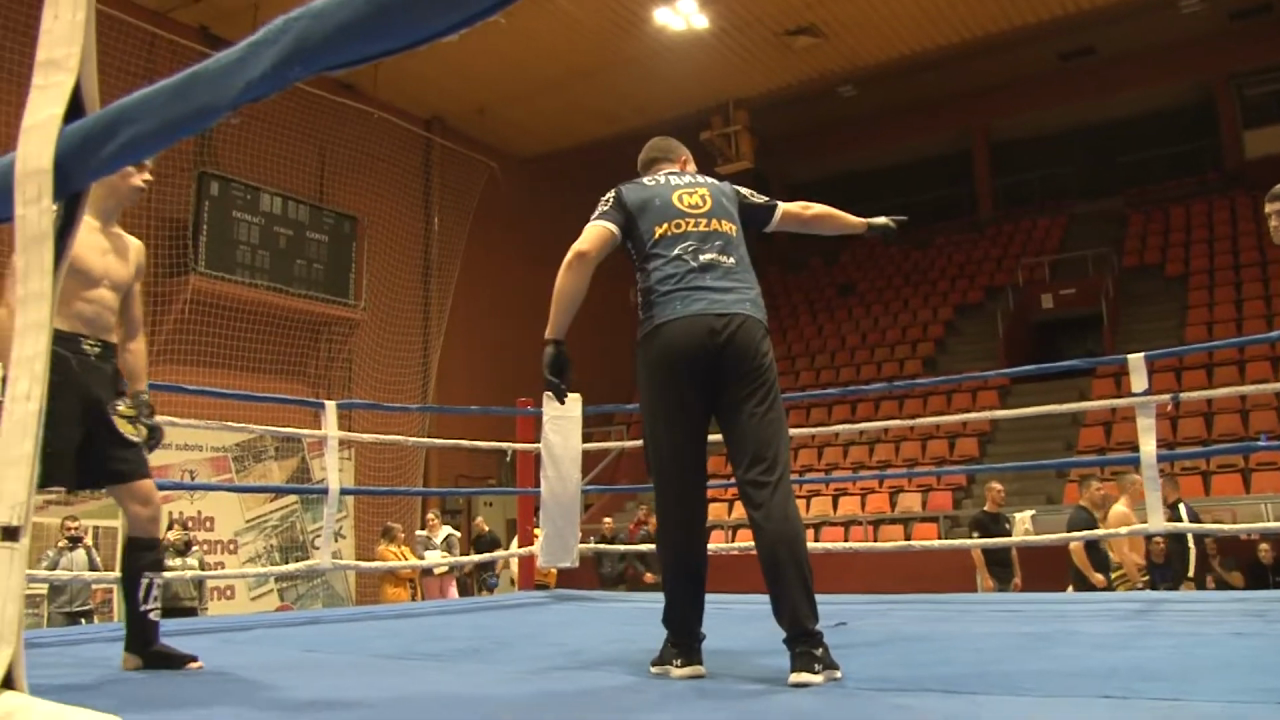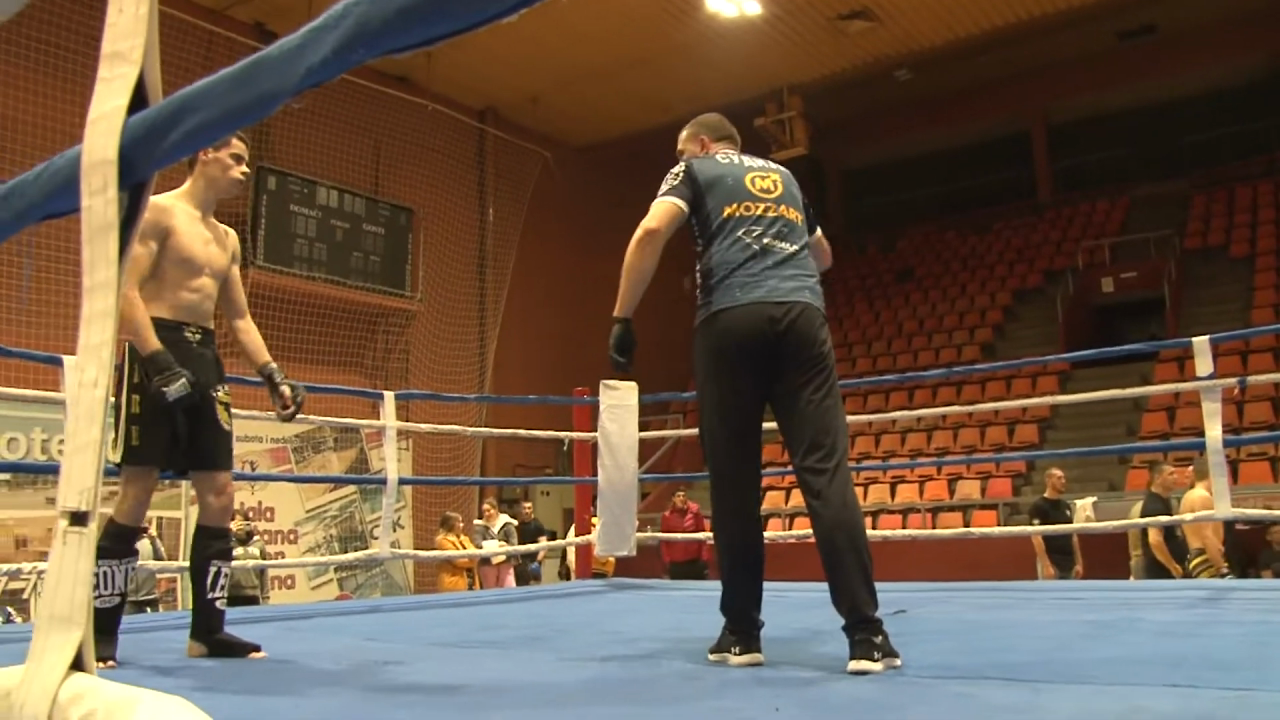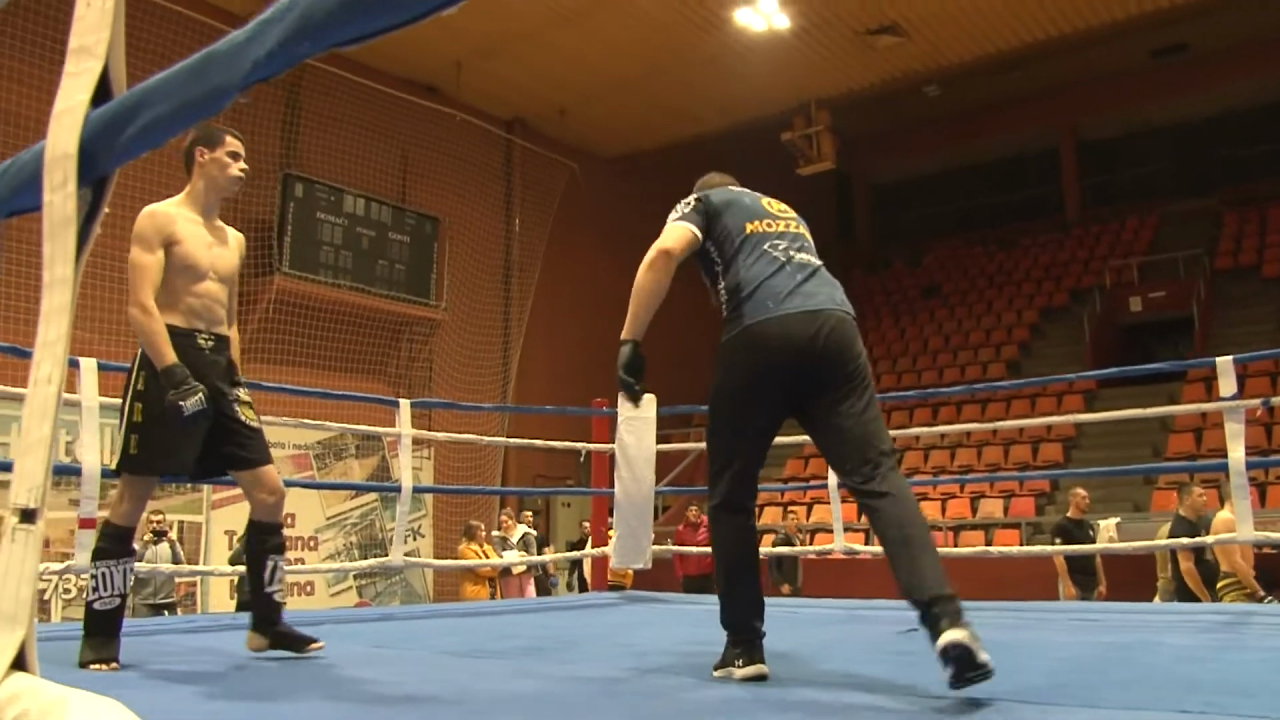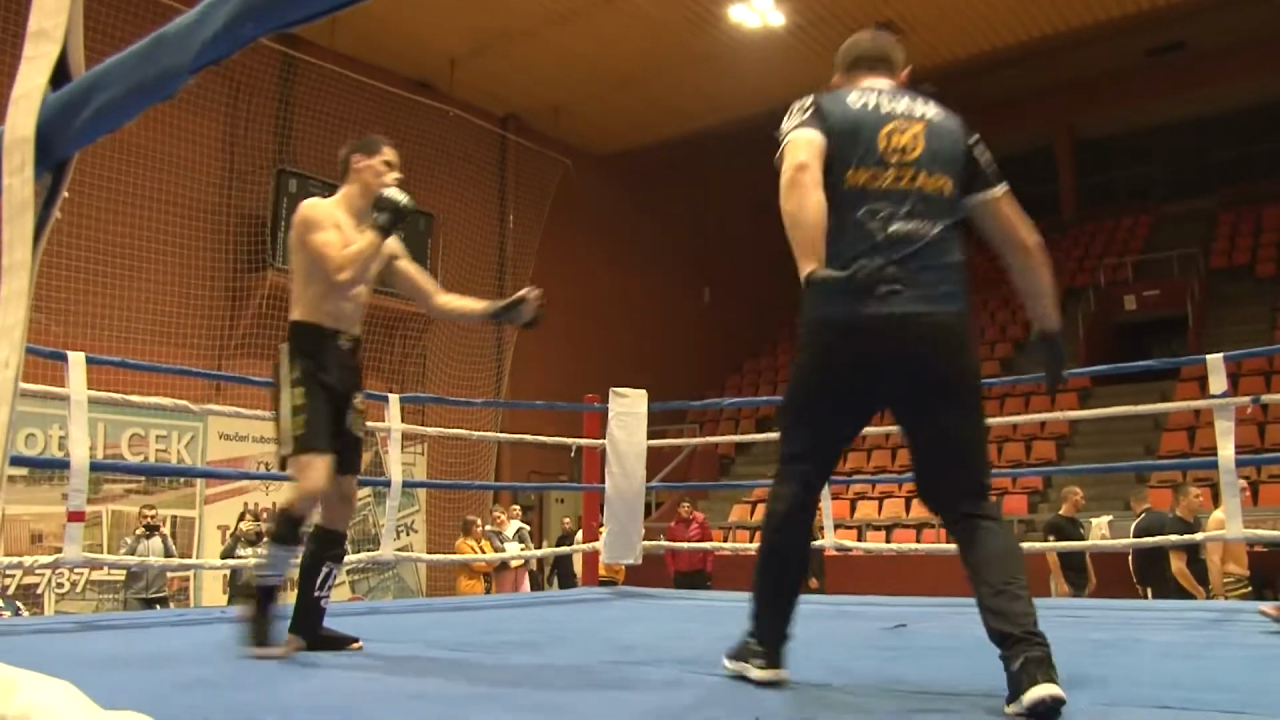
dt=0.5s
person 1, frame 1
left shoulder: (627, 195)
right shoulder: (724, 192)
left elbow: (581, 254)
right elbow: (806, 214)
left wrist: (554, 340)
right wrist: (867, 224)
left hip: (671, 335)
right hip: (741, 328)
left knee: (679, 494)
right knee: (767, 487)
left ankle: (682, 646)
right ankle: (807, 647)
person 1, frame 2
left shoulder: (693, 171)
right shoulder: (785, 178)
left elbow: (650, 233)
right elbow: (824, 256)
left wrist: (622, 320)
left hip: (729, 321)
right hip: (800, 316)
left knee: (734, 481)
right knee: (826, 473)
left ankle: (741, 633)
right ankle: (865, 635)
person 1, frame 3
left shoulder: (700, 203)
right shoulder: (786, 212)
left elbow: (664, 253)
left wrist: (631, 344)
left hip: (760, 337)
right hip: (834, 328)
left knee: (730, 497)
right knee: (879, 482)
left ankle: (743, 646)
right ankle: (944, 617)
person 1, frame 4
left shoulder: (818, 108)
right shoulder: (948, 126)
left elbow: (800, 170)
right elbow: (1022, 242)
left wrist: (814, 273)
right wrist: (1049, 329)
left hip: (845, 326)
right hip: (940, 332)
left knee: (798, 484)
right knee: (970, 504)
left ankle: (764, 644)
right ankle: (1029, 662)
person 2, frame 1
left shoulder: (133, 248)
left wrist: (141, 402)
left hip: (103, 374)
right hip: (55, 363)
left knee: (145, 504)
left ankle: (142, 643)
person 2, frame 2
left shoulder: (227, 238)
right shoulder: (158, 212)
left elbow: (239, 317)
right elbow: (126, 293)
left wrist: (274, 377)
right wrist: (159, 360)
left hip: (204, 360)
right hip: (156, 355)
left knee: (219, 497)
right knee: (137, 491)
left ankle: (207, 630)
right ankle: (101, 630)
person 2, frame 3
left shoulder: (234, 241)
right shoulder: (158, 219)
right elbow: (140, 308)
left wrist: (231, 379)
right wrist: (175, 375)
left hip: (217, 372)
right hip: (168, 366)
left knee: (269, 493)
right knee: (131, 500)
left ankle: (269, 625)
right ankle: (100, 633)
person 2, frame 4
left shoulder: (386, 243)
right shoulder: (314, 212)
left elbow: (436, 300)
right elbow: (340, 275)
left wrist: (502, 310)
right wrist: (380, 225)
left hip: (343, 364)
right hip: (305, 358)
left knee: (340, 503)
right knee: (313, 486)
left ankle: (306, 624)
right ankle: (262, 607)
